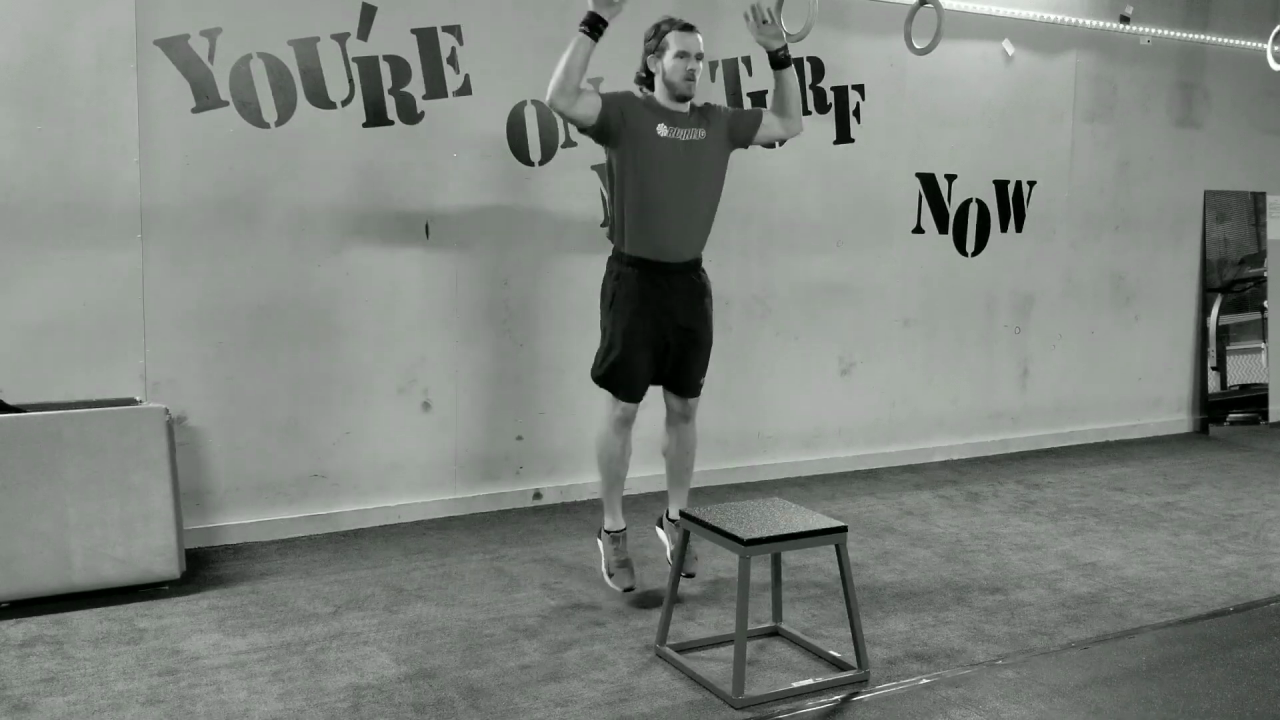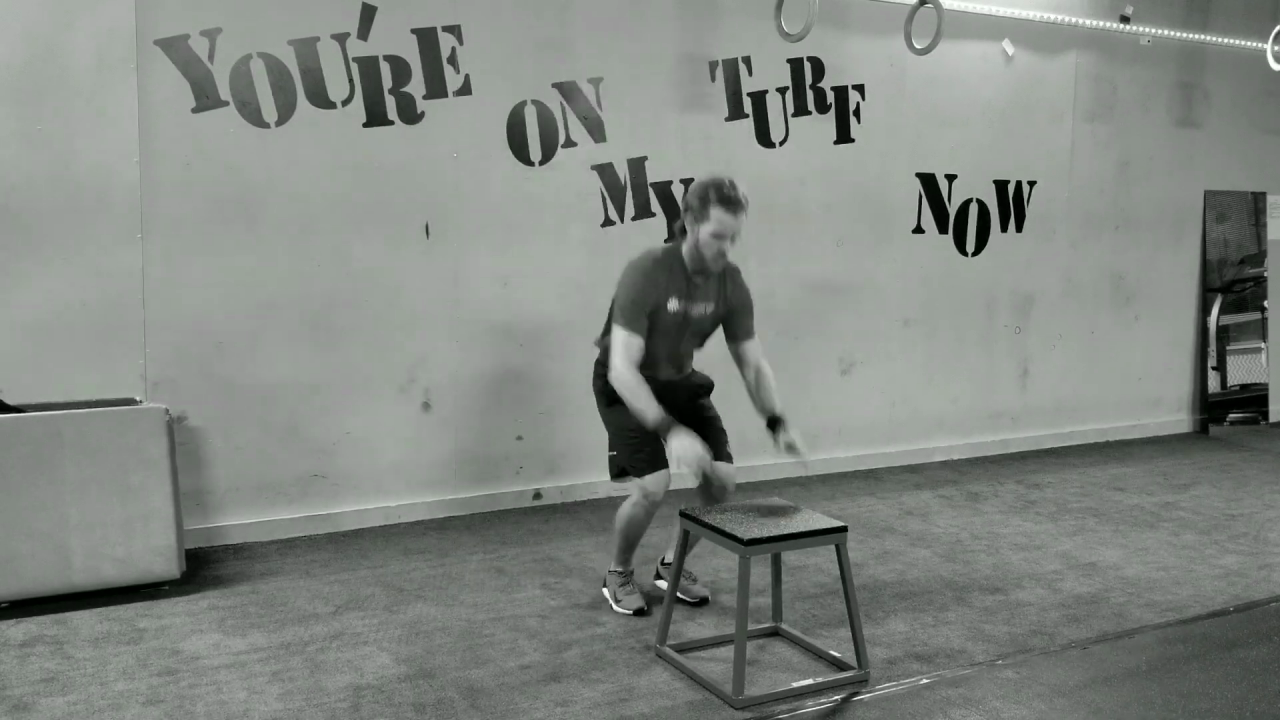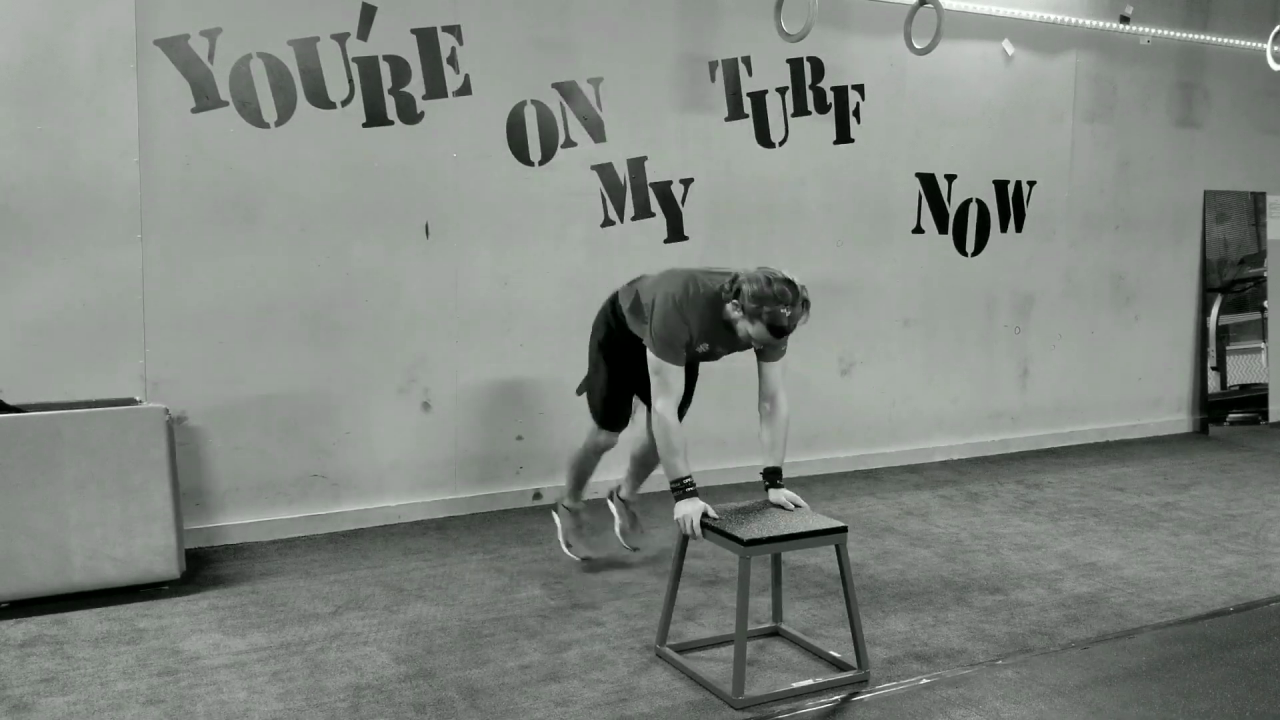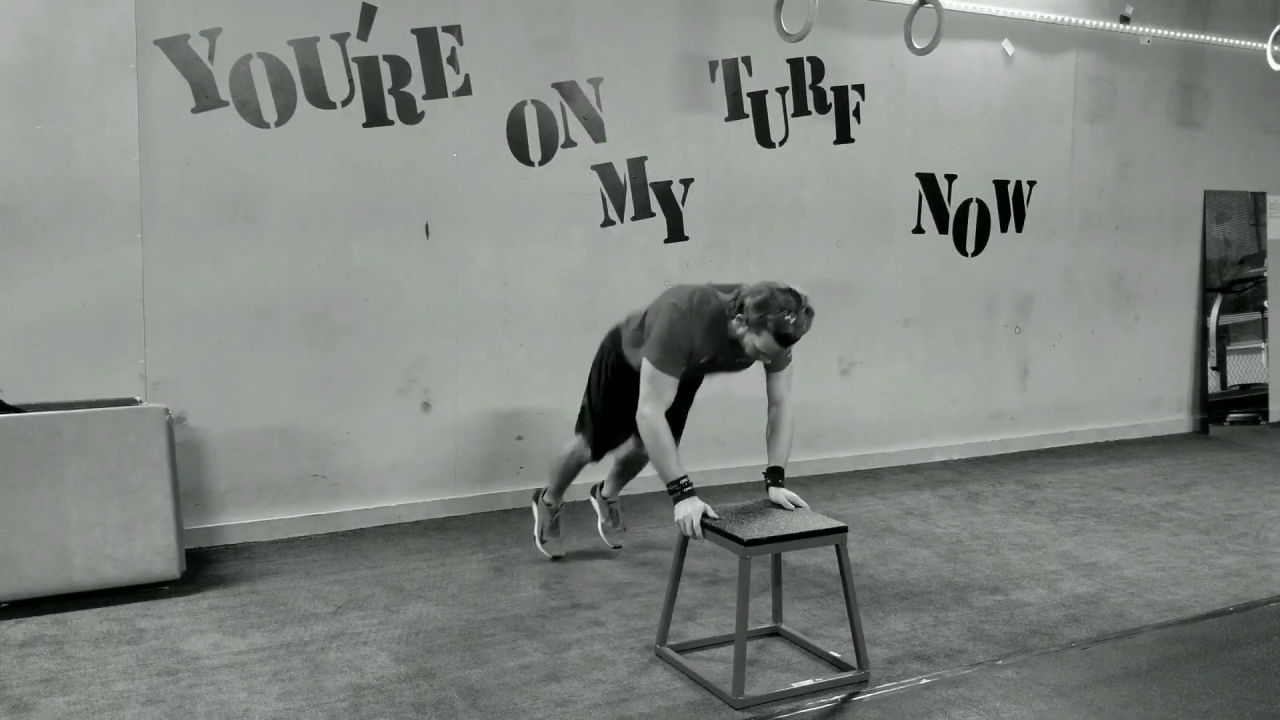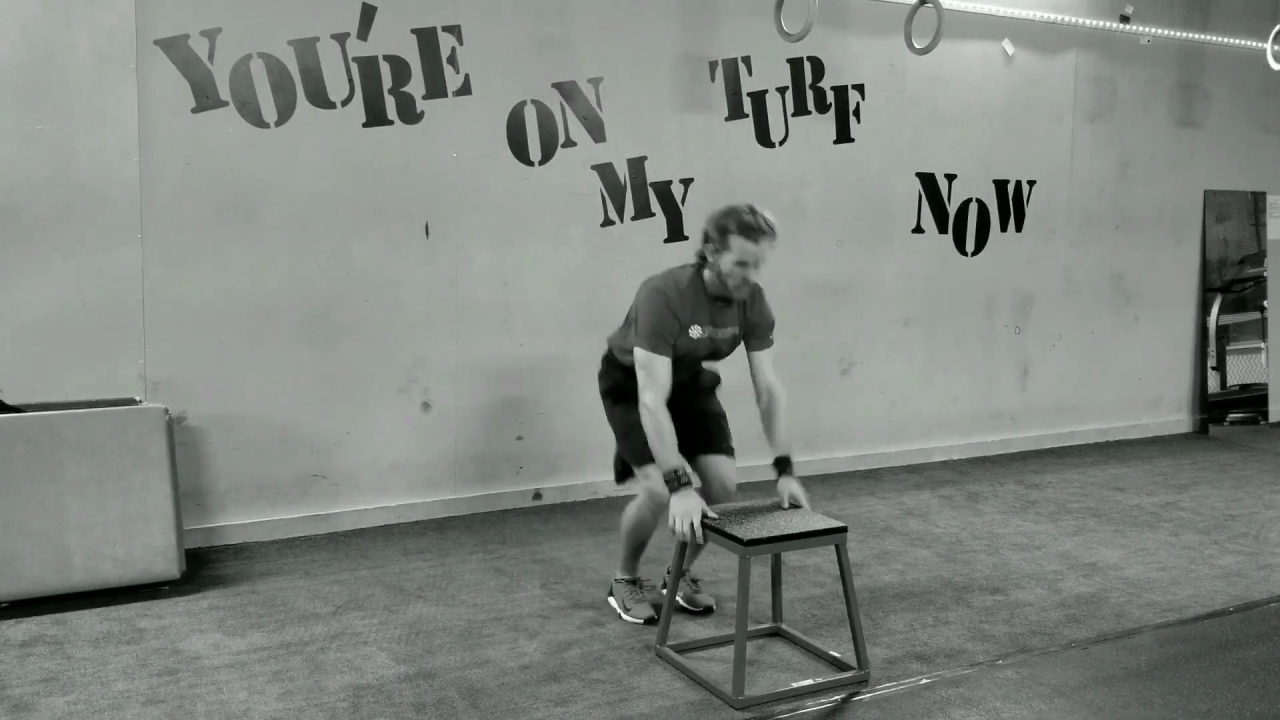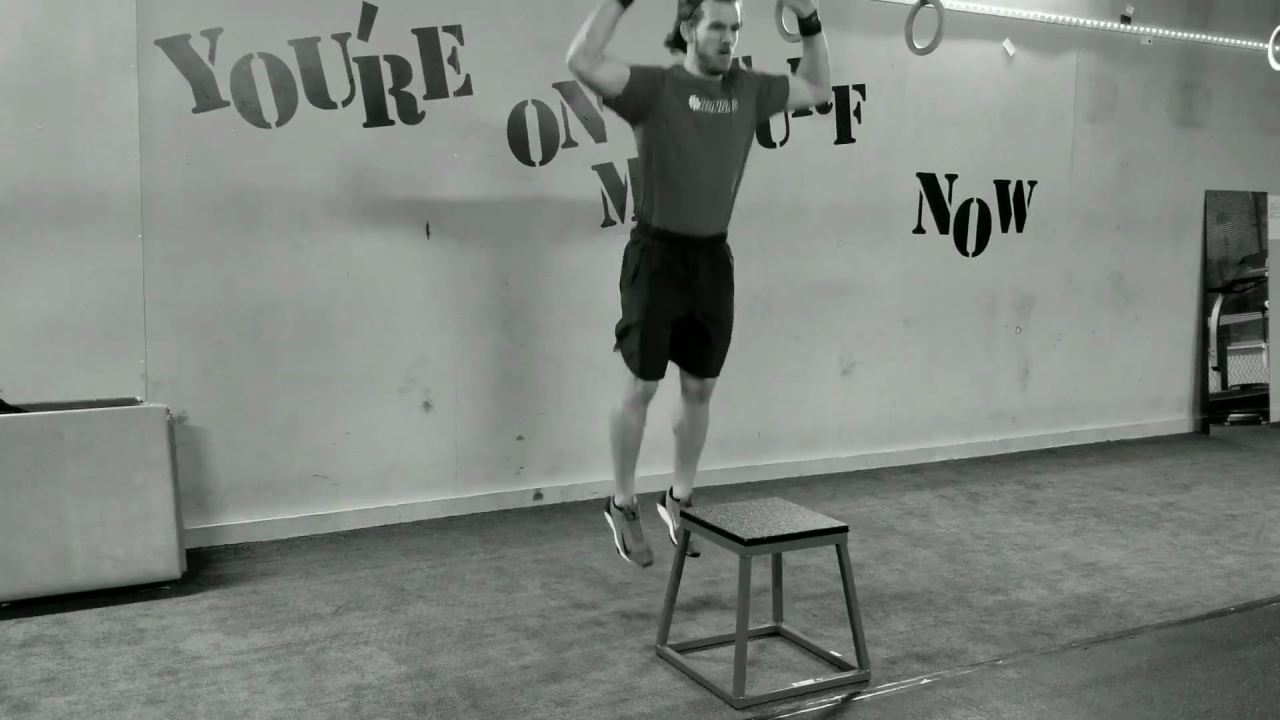
dt=0.4s
person 1, frame 1
left shoulder: (716, 120)
right shoulder: (626, 111)
left elbow: (787, 124)
right elbow: (560, 96)
left wrist: (779, 57)
left hip: (690, 281)
right hip: (635, 281)
left knee: (684, 408)
right knee: (623, 408)
left ankle: (676, 518)
right ankle: (612, 530)
person 1, frame 2
left shoulder: (730, 282)
right shoulder: (646, 273)
left elbow: (752, 363)
right elbow: (621, 369)
left wrist: (777, 423)
right wrist: (670, 431)
left hip: (681, 382)
right hip: (625, 387)
left knee: (721, 480)
right knee: (653, 487)
left ankle: (673, 565)
right ankle: (618, 574)
person 1, frame 3
left shoulder: (773, 317)
right shoulder: (679, 302)
left elbow: (772, 401)
right elbow: (664, 405)
left wrist: (774, 481)
right wrist: (684, 492)
right hip: (627, 332)
left knee: (661, 434)
right knee: (607, 434)
left ankle: (624, 500)
right ankle: (570, 508)
person 1, frame 4
left shoulder: (772, 329)
right shoulder: (683, 317)
left elbow: (780, 405)
right elbow: (651, 412)
left wrist: (776, 481)
right wrist: (684, 494)
left hip: (683, 370)
right hip: (627, 362)
left knee: (644, 449)
right knee: (591, 447)
left ankle: (606, 496)
right ankle: (549, 502)
person 1, frame 5
left shoulder: (751, 300)
right shoulder: (664, 297)
left elbow: (768, 387)
right elbow: (654, 399)
left wrist: (784, 470)
right wrist: (681, 485)
left hip: (691, 380)
right hip: (638, 388)
left knee: (722, 483)
right knee: (656, 491)
left ankle: (680, 576)
right ankle: (625, 582)
person 1, frame 6
left shoulder: (746, 87)
right shoulder: (655, 85)
left elbow: (818, 89)
right elbow: (582, 64)
left hip: (713, 259)
right hip: (657, 256)
left knee: (699, 390)
right knee: (641, 387)
left ankle: (679, 498)
right ankle: (623, 504)
